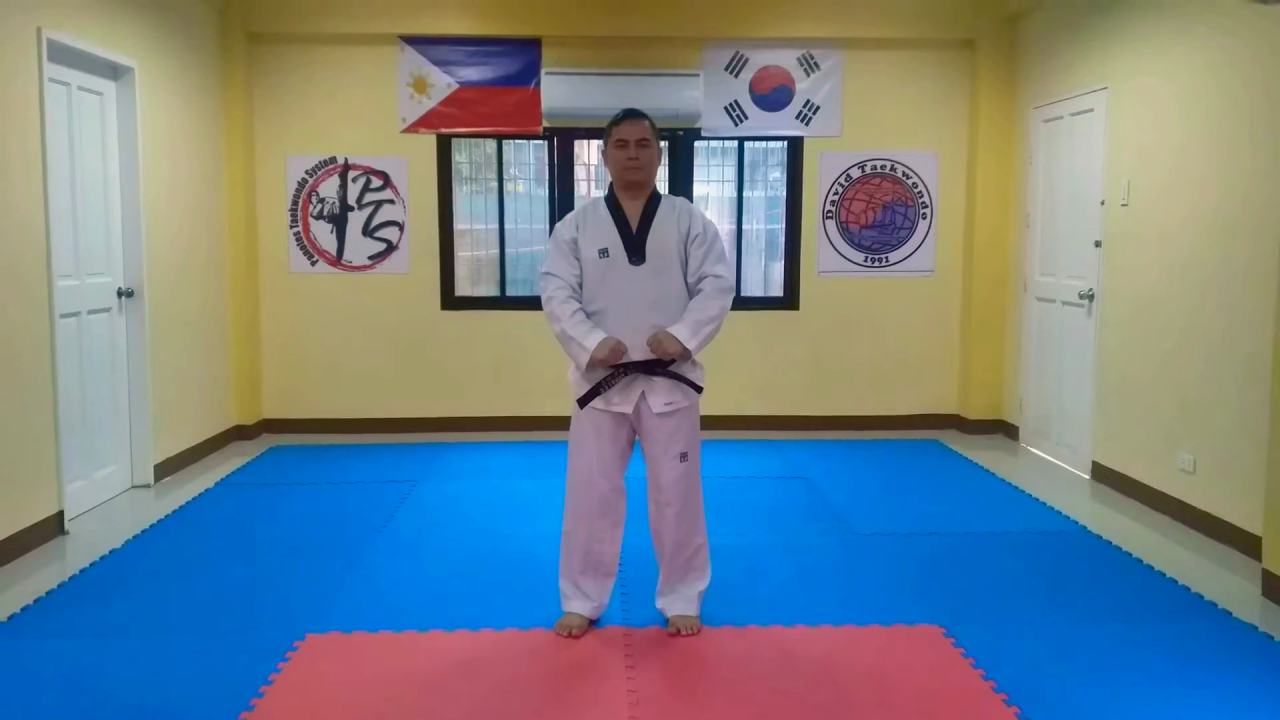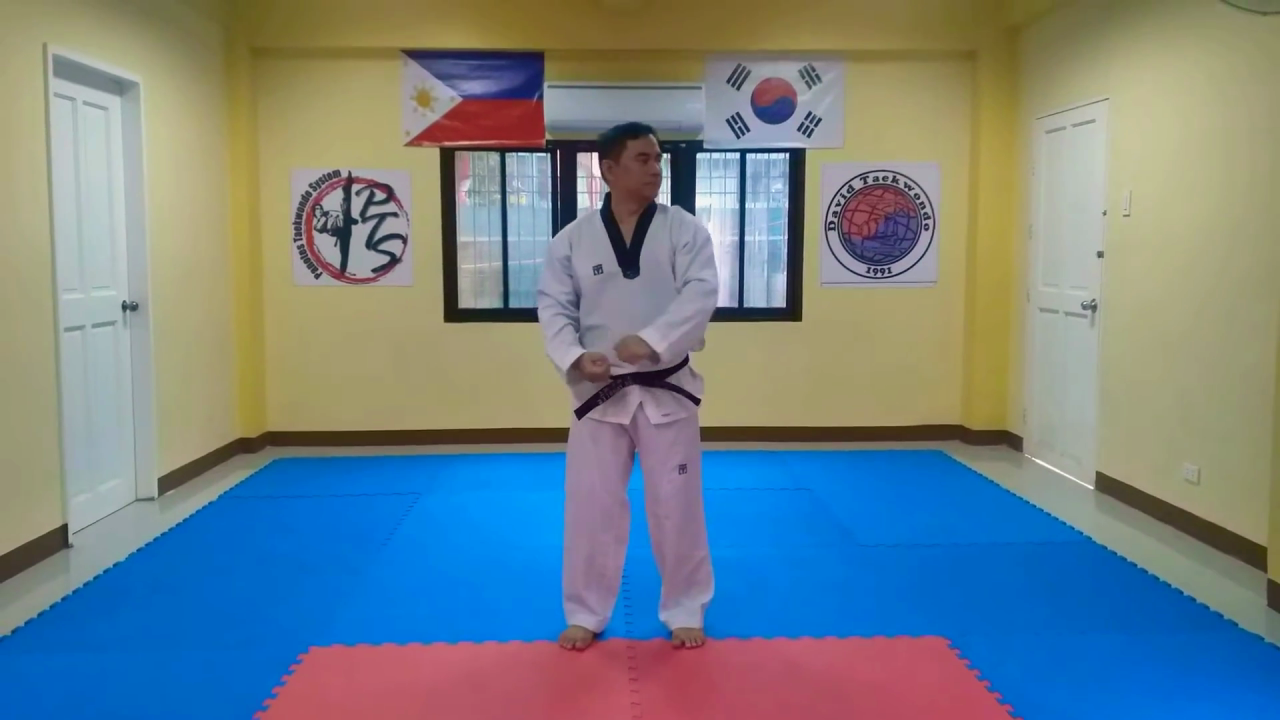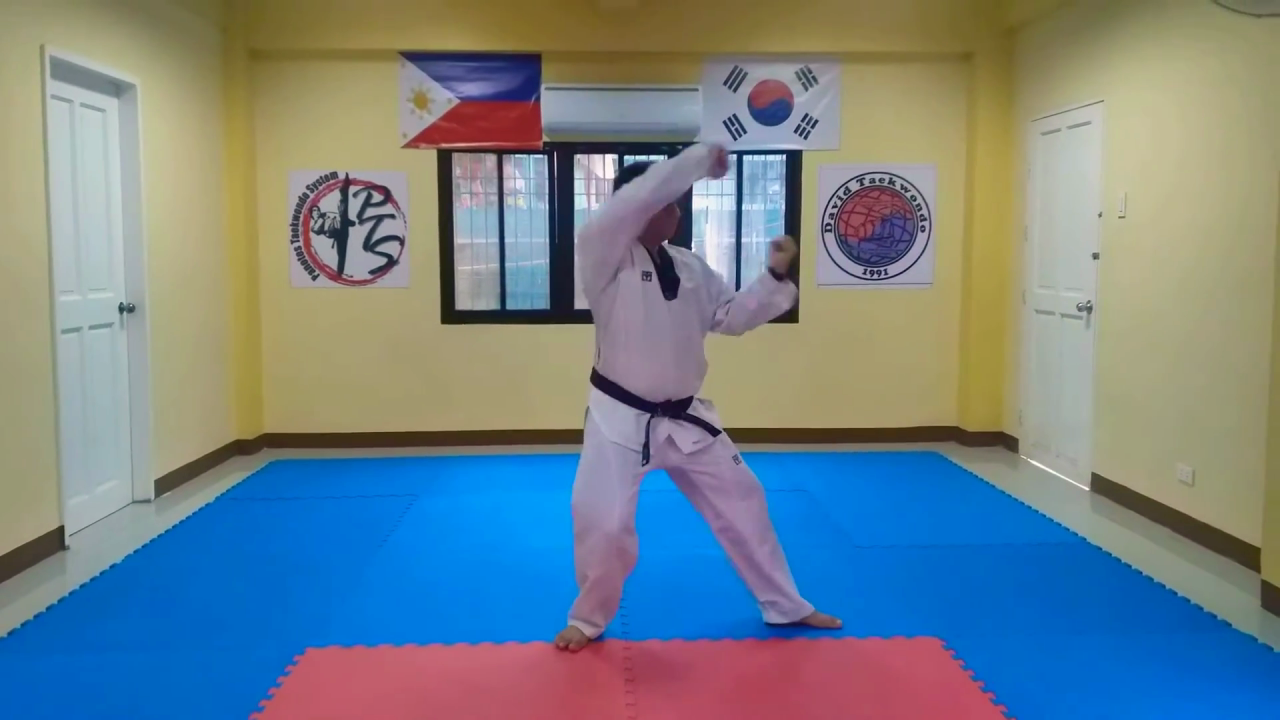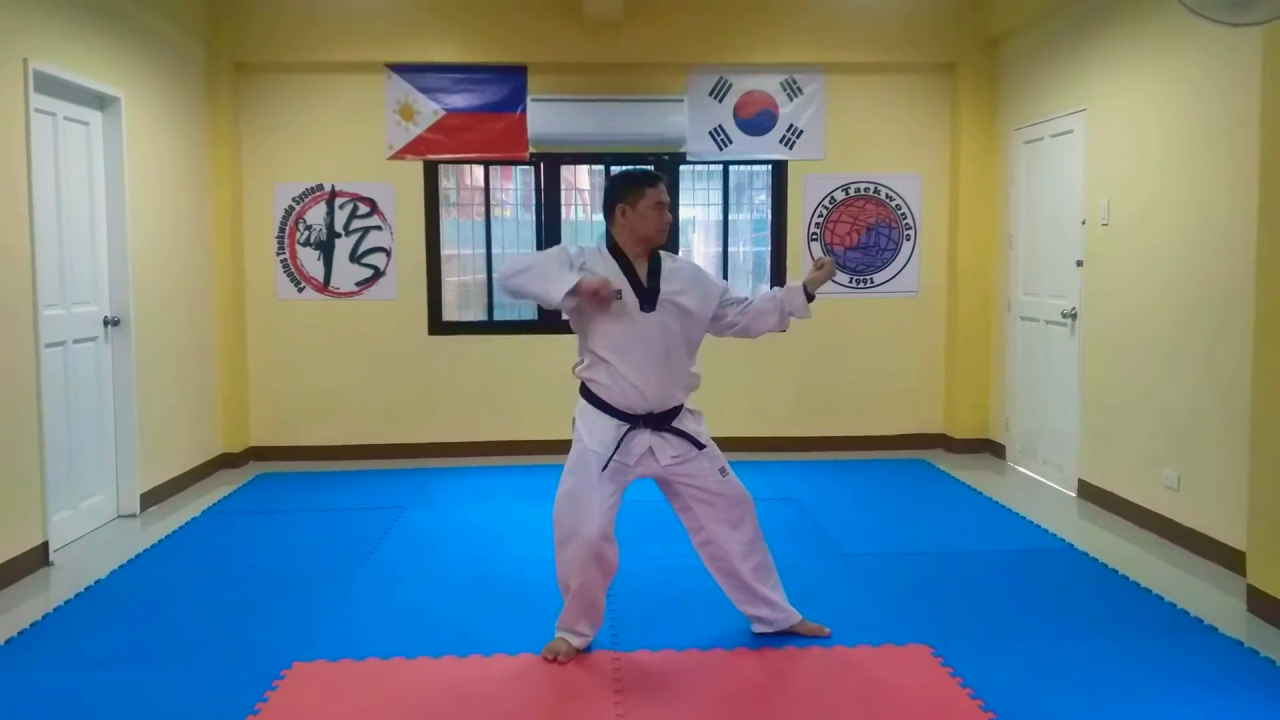
dt=0.7s
person 1, frame 1
left shoulder: (688, 220)
right shoulder: (577, 225)
left elbow: (718, 285)
right elbow: (555, 292)
left wrist: (683, 336)
right wrist: (590, 343)
left hip: (670, 378)
right hip: (601, 379)
left knee: (677, 493)
right knee: (591, 493)
left ankle: (681, 600)
right ankle: (582, 602)
person 1, frame 2
left shoulder: (683, 229)
right shoulder: (573, 238)
left elbow: (700, 293)
right elbow: (553, 309)
left wrist: (654, 341)
right wrist: (573, 357)
left hip: (667, 389)
right hip: (600, 391)
left knee: (677, 505)
right knee: (592, 505)
left ankle: (684, 612)
right ankle: (585, 614)
person 1, frame 3
left shoulder: (689, 266)
right shoulder: (603, 253)
left elbow: (733, 316)
right elbow: (634, 200)
left wrist: (777, 275)
right wrist: (701, 160)
left hip: (686, 417)
right hip: (621, 418)
left knee: (742, 504)
right knee: (605, 524)
left ankle: (786, 605)
right ankle: (588, 619)
person 1, frame 4
left shoulder: (687, 276)
right shoulder: (578, 262)
left elbow: (741, 317)
right elbow: (515, 274)
left wrist: (802, 291)
right wrist: (572, 286)
left hip: (674, 427)
right hip: (606, 427)
left knee: (730, 512)
right knee: (583, 532)
left ankle: (775, 615)
right ankle: (575, 630)
